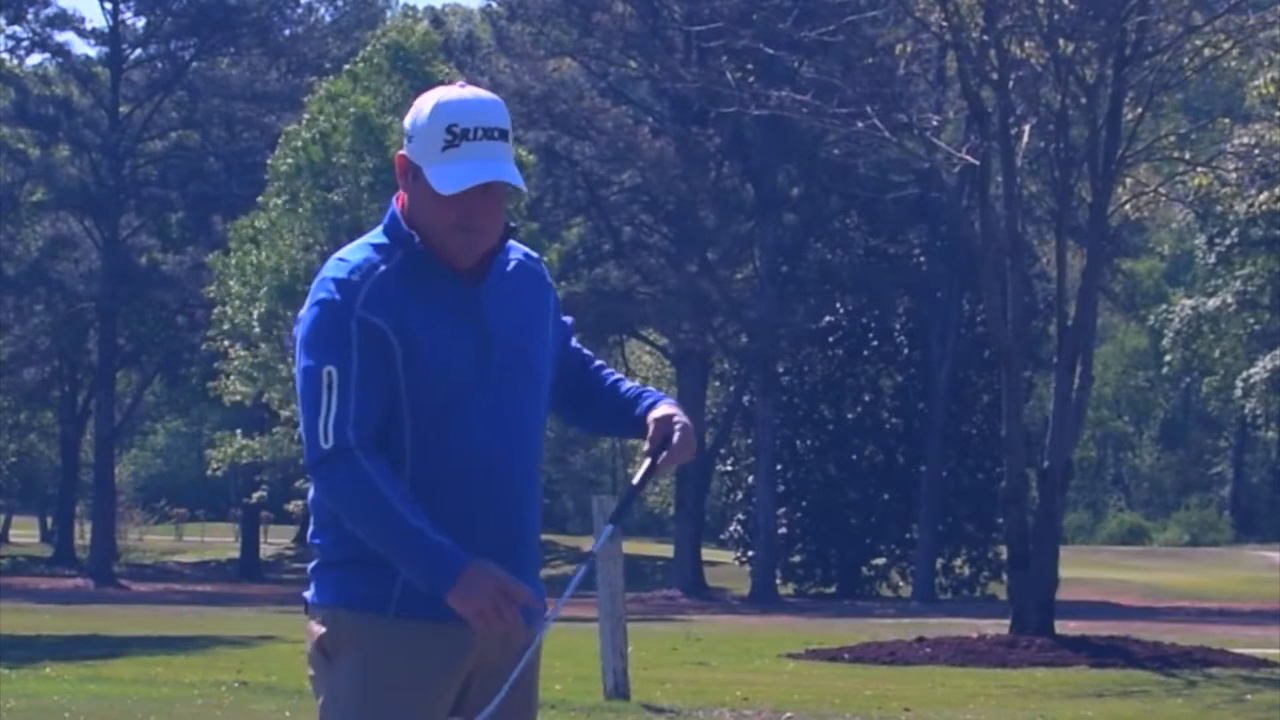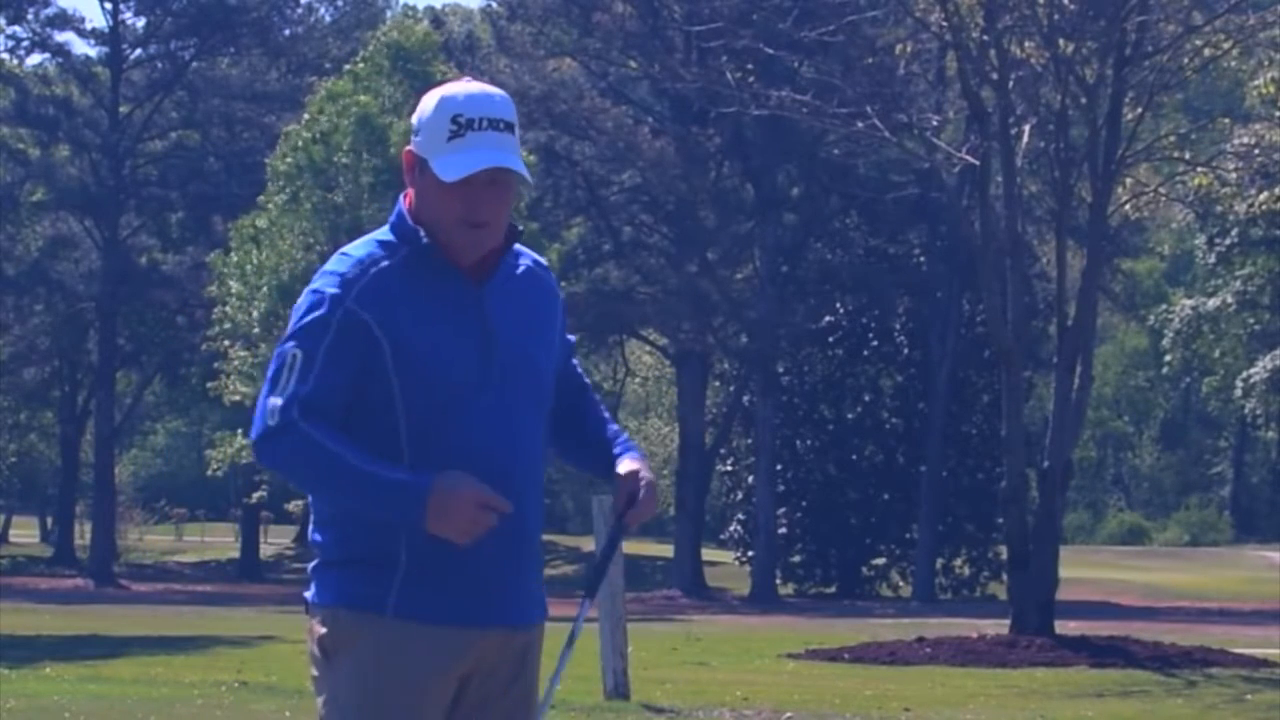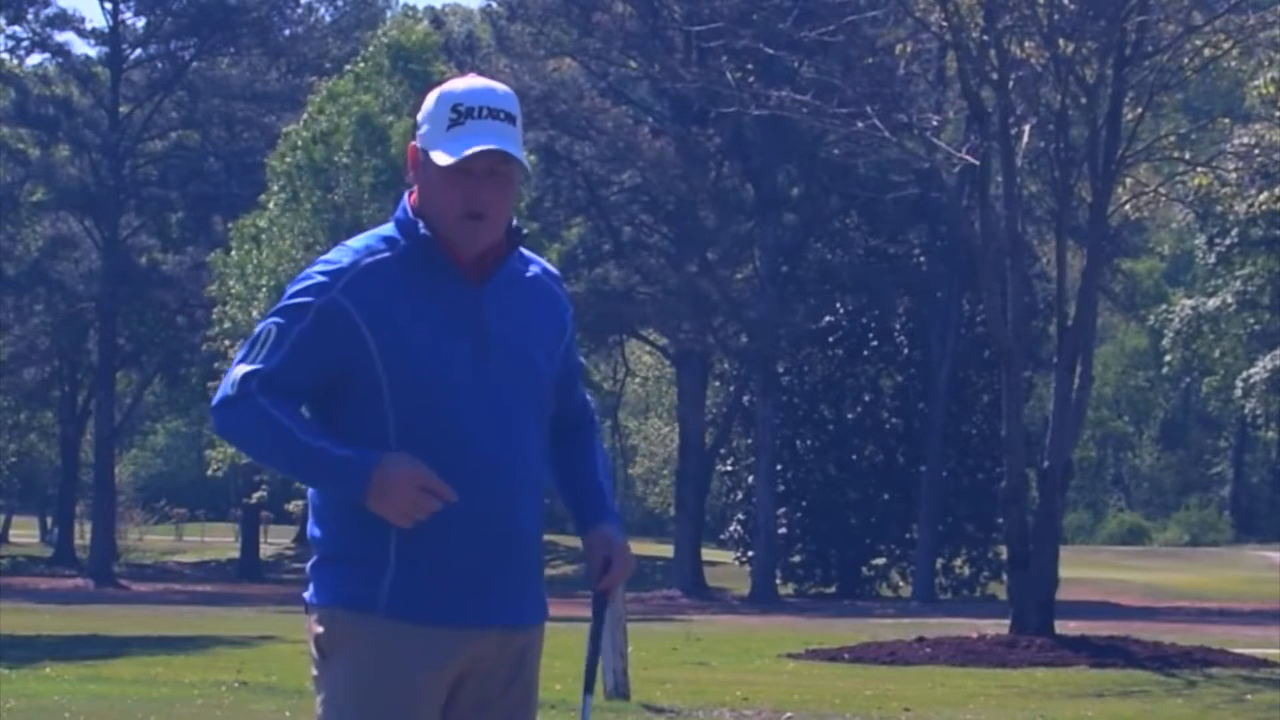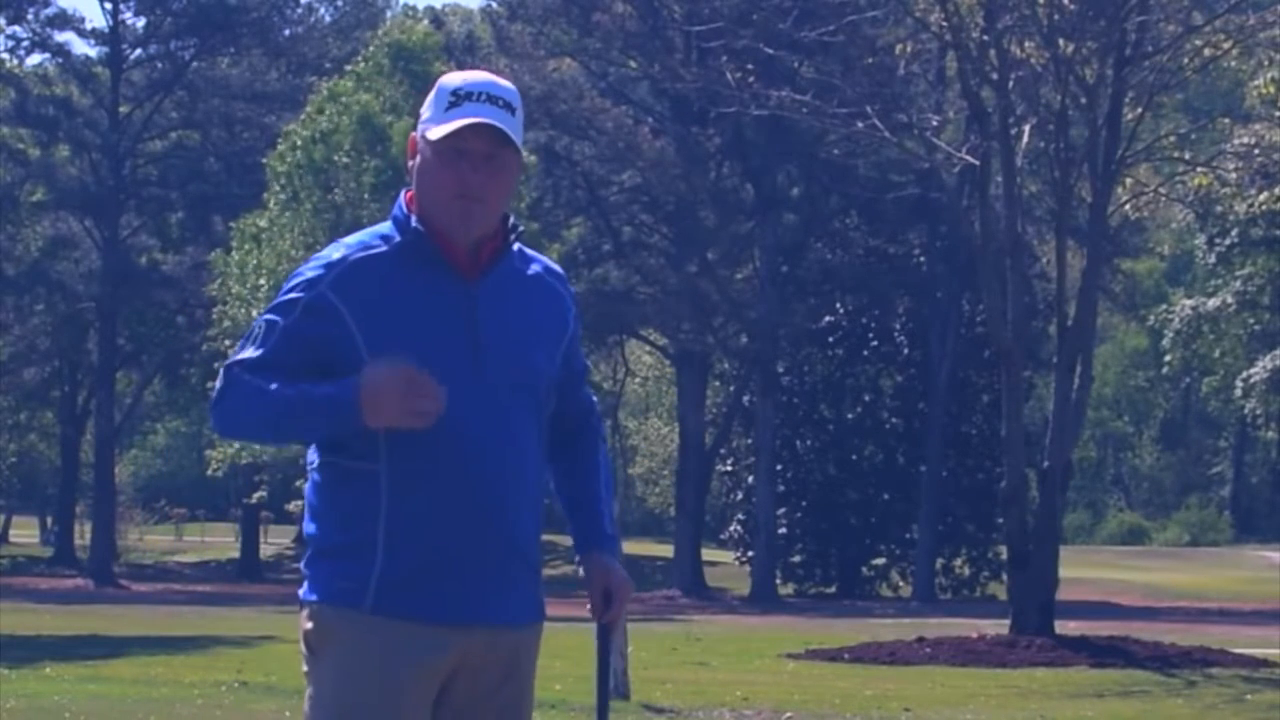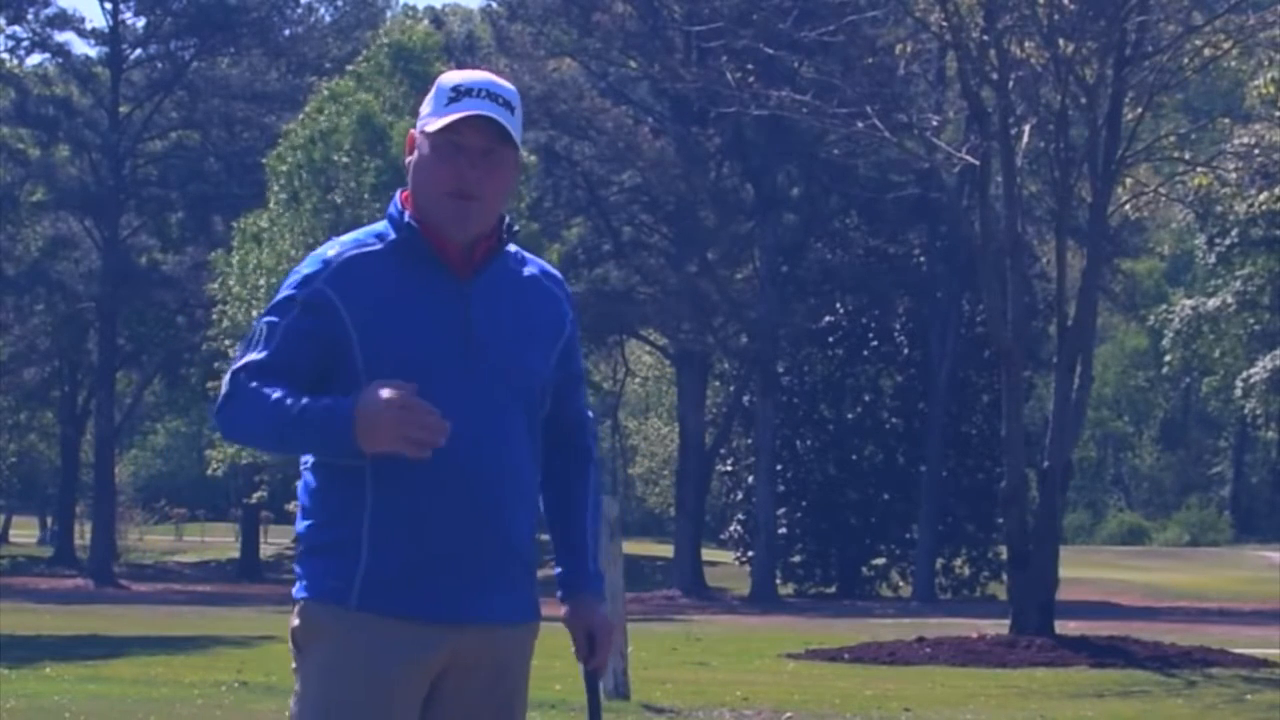
dt=0.2s
person 1, frame 1
left shoulder: (527, 278)
right shoulder: (353, 293)
left elbow: (570, 374)
right elbow: (338, 462)
left wrist: (647, 405)
right wrist: (449, 571)
left hip: (504, 611)
right hip: (381, 616)
person 1, frame 2
left shoulder: (534, 283)
right shoulder: (355, 290)
left elbow: (566, 397)
right elbow: (282, 433)
left wrist: (619, 455)
right wrist: (415, 499)
left hip: (509, 614)
right hip: (382, 616)
person 1, frame 3
left shoulder: (542, 291)
right shoulder: (350, 284)
left elbow: (569, 419)
right elbow: (242, 404)
left wrist: (597, 515)
right wrist: (360, 475)
left hip: (510, 617)
right hip: (379, 616)
person 1, frame 4
left shoulder: (546, 291)
right shoulder: (343, 279)
left elbow: (575, 427)
right elbow: (235, 397)
left wrist: (597, 542)
right wrist: (350, 403)
left hip: (505, 617)
right hip: (371, 612)
person 1, frame 5
left shoulder: (543, 294)
right shoulder: (338, 276)
left elbow: (569, 445)
right elbow: (240, 404)
left wrist: (582, 585)
right wrist: (350, 421)
left hip: (499, 617)
right hip: (361, 610)
